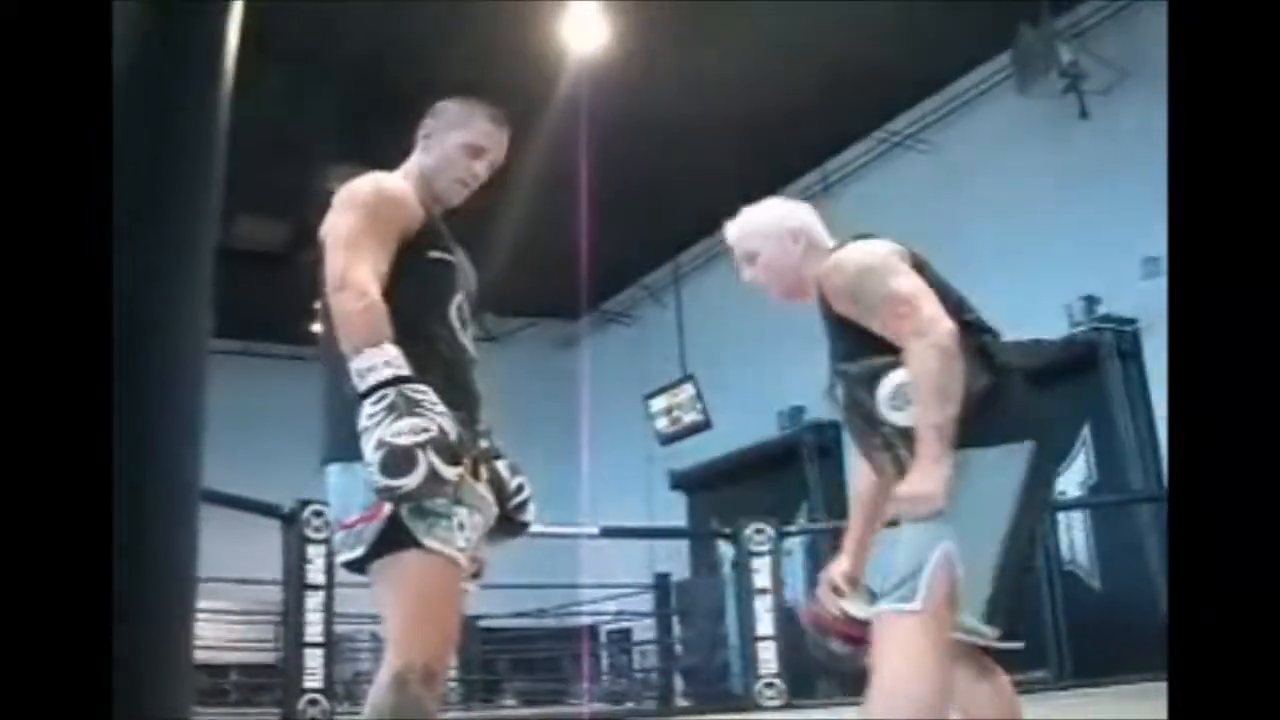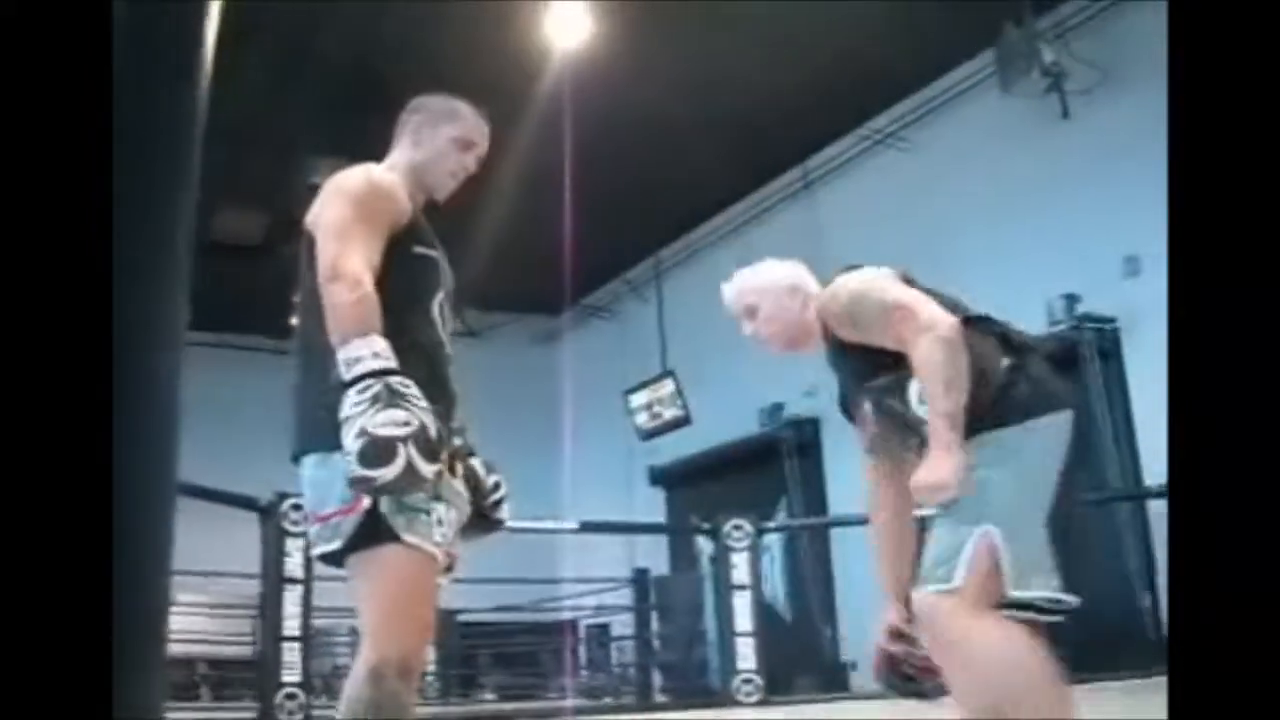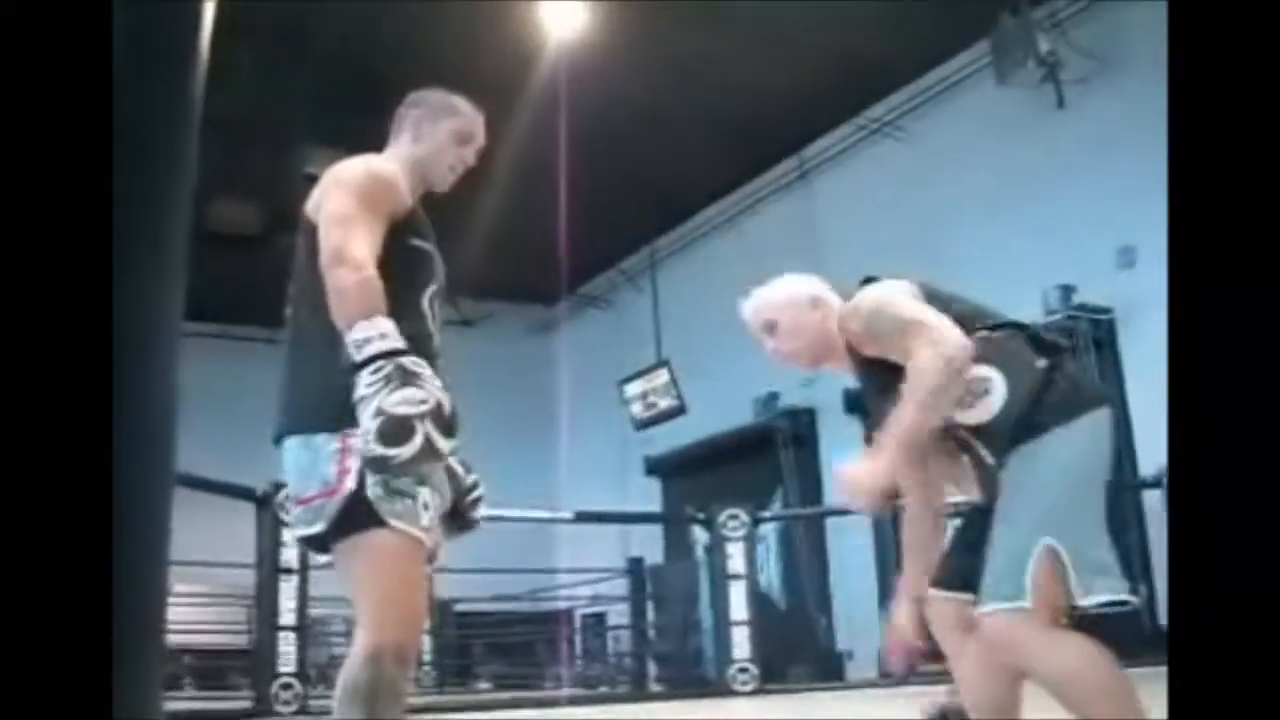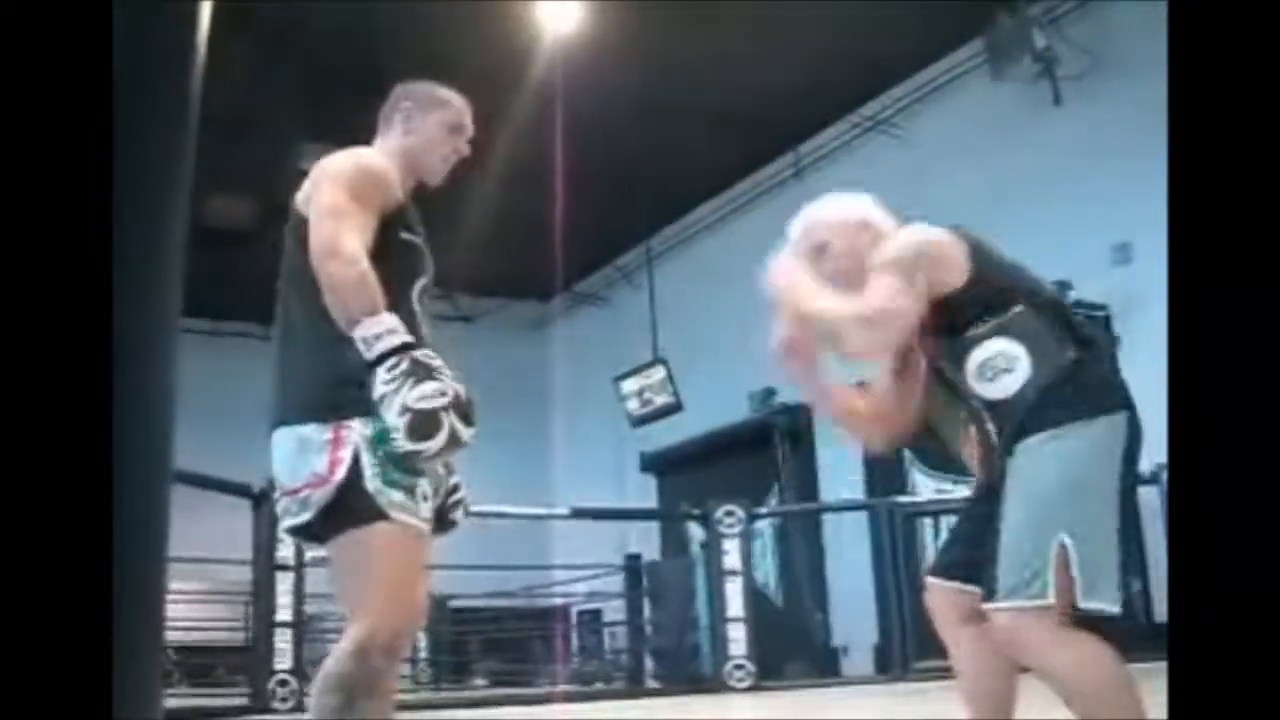
dt=0.2s
person 1, frame 1
left shoulder: (444, 248)
right shoulder: (378, 196)
right elbow: (352, 291)
left wrist: (486, 455)
right wrist: (389, 398)
left hip: (442, 454)
right hip: (398, 450)
left knee: (428, 655)
right knee: (418, 653)
person 1, frame 2
left shoulder: (418, 234)
right shoulder: (367, 188)
right elbow: (344, 282)
left wrist: (458, 454)
right wrist: (375, 389)
left hip: (410, 449)
right hip: (370, 441)
left knee: (403, 650)
right knee: (394, 648)
person 1, frame 3
left shoulder: (408, 227)
right shoulder: (368, 178)
right elbow: (347, 267)
left wrist: (441, 456)
right wrist: (385, 372)
left hip: (385, 432)
right hip: (351, 425)
left knee: (392, 634)
right knee: (391, 630)
person 1, frame 4
left shoulder: (399, 218)
right shoulder: (359, 170)
right elbow: (338, 260)
left wrist: (431, 460)
right wrist: (399, 362)
left hip: (371, 423)
right hip: (343, 417)
left knee: (383, 626)
right knee: (387, 621)
person 2, frame 1
left shoulder: (855, 267)
right shoulder: (850, 318)
left elbow: (935, 337)
right elbow: (876, 452)
left wrist: (933, 462)
right wrist: (851, 557)
left knee: (906, 629)
right knee: (943, 642)
person 2, frame 2
left shoulder: (847, 297)
right shoulder: (858, 383)
left elbow: (937, 330)
right elbow: (890, 493)
left wrist: (944, 449)
right wrist: (896, 600)
left hip: (1017, 427)
right hip: (990, 441)
left knee: (952, 610)
right knee: (937, 619)
person 2, frame 3
left shoulder: (868, 312)
right shoulder: (884, 397)
left elbow: (946, 350)
right elbow: (921, 503)
left wrist: (884, 460)
right wrist: (911, 599)
left hip: (1055, 427)
right hip: (1025, 445)
left knee: (1014, 625)
right knee: (952, 611)
person 2, frame 4
left shoulder: (912, 249)
right shoulder: (905, 339)
left elbow: (872, 329)
right elbow: (884, 427)
left wrist: (795, 282)
right wrist: (808, 366)
left hip: (1069, 422)
right hip: (1027, 440)
left knee: (1023, 619)
right knee: (953, 599)
